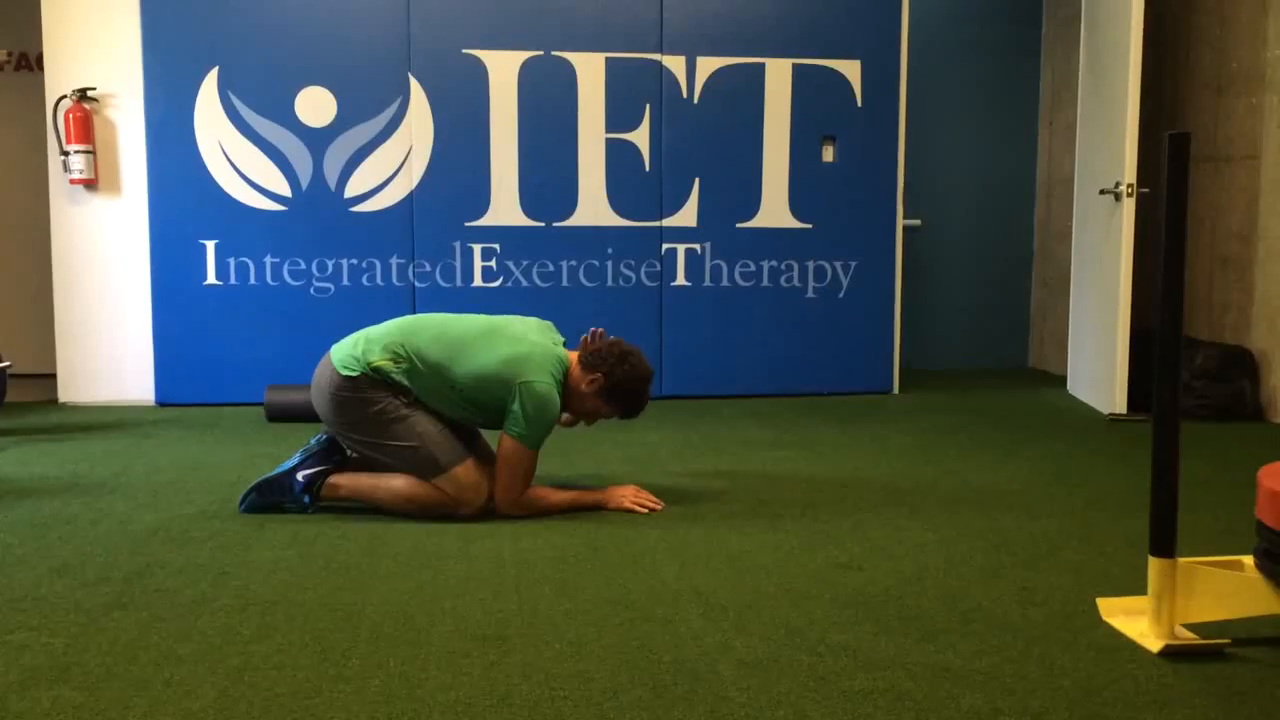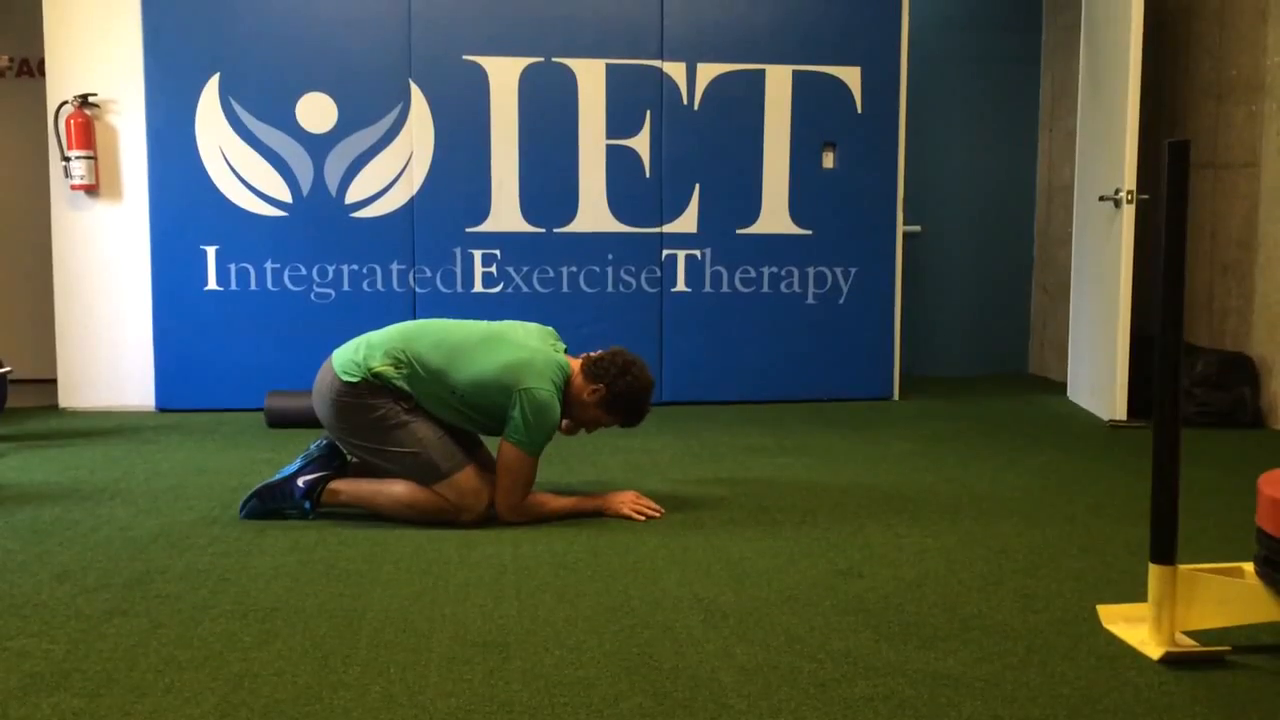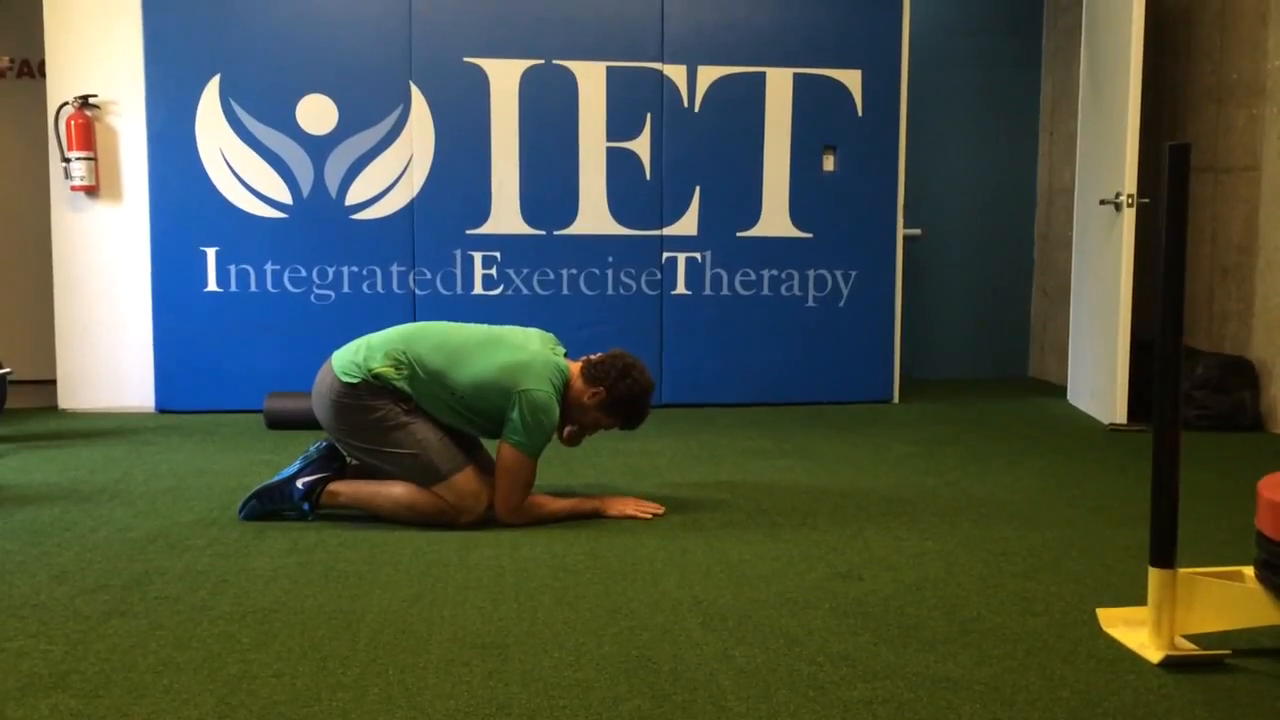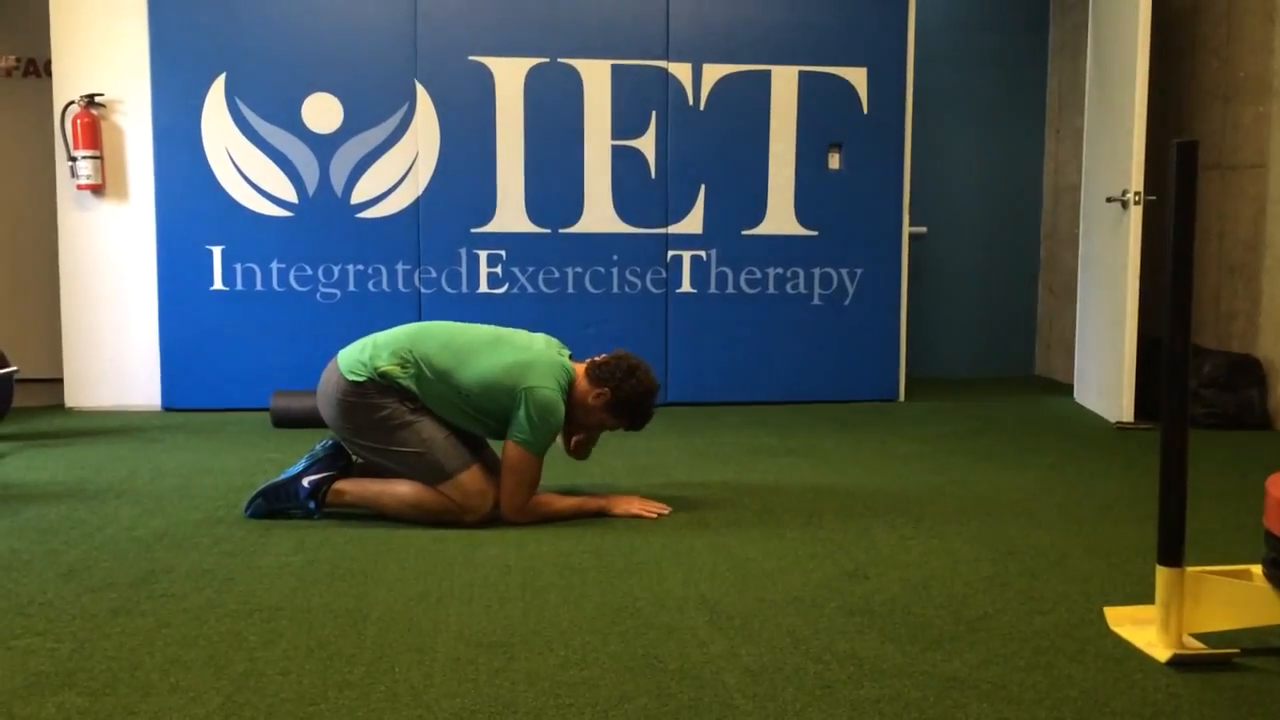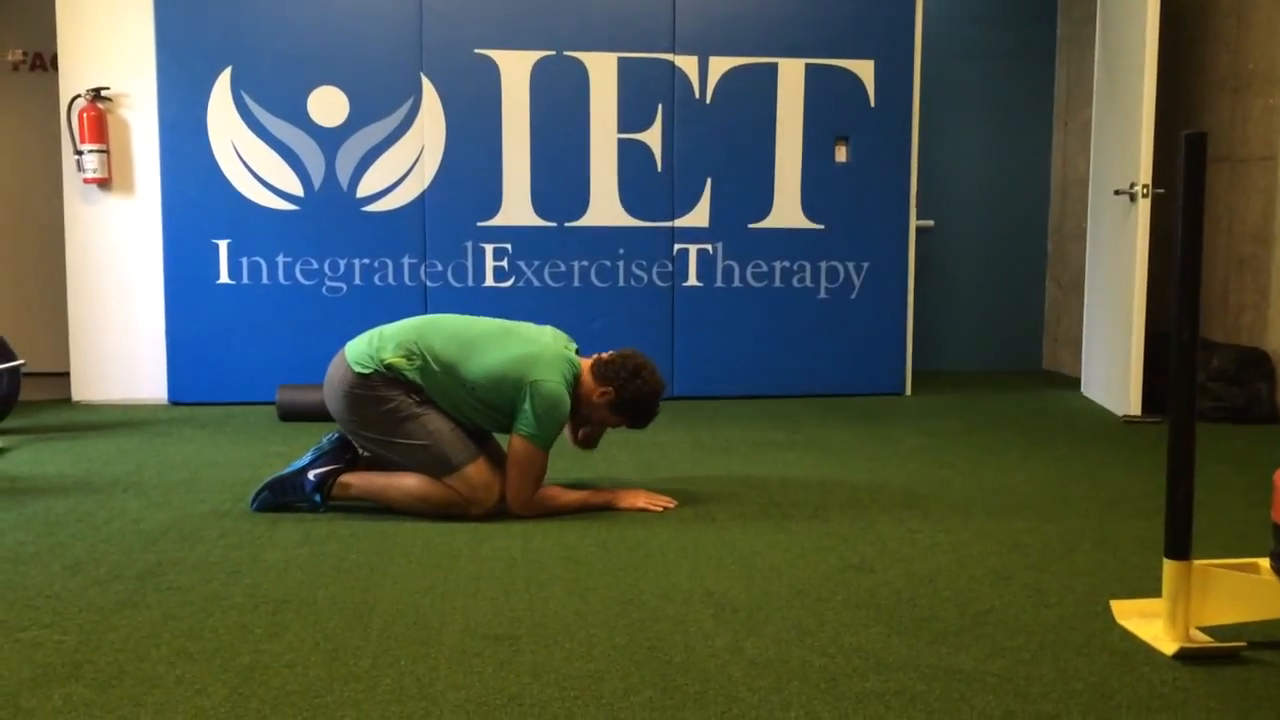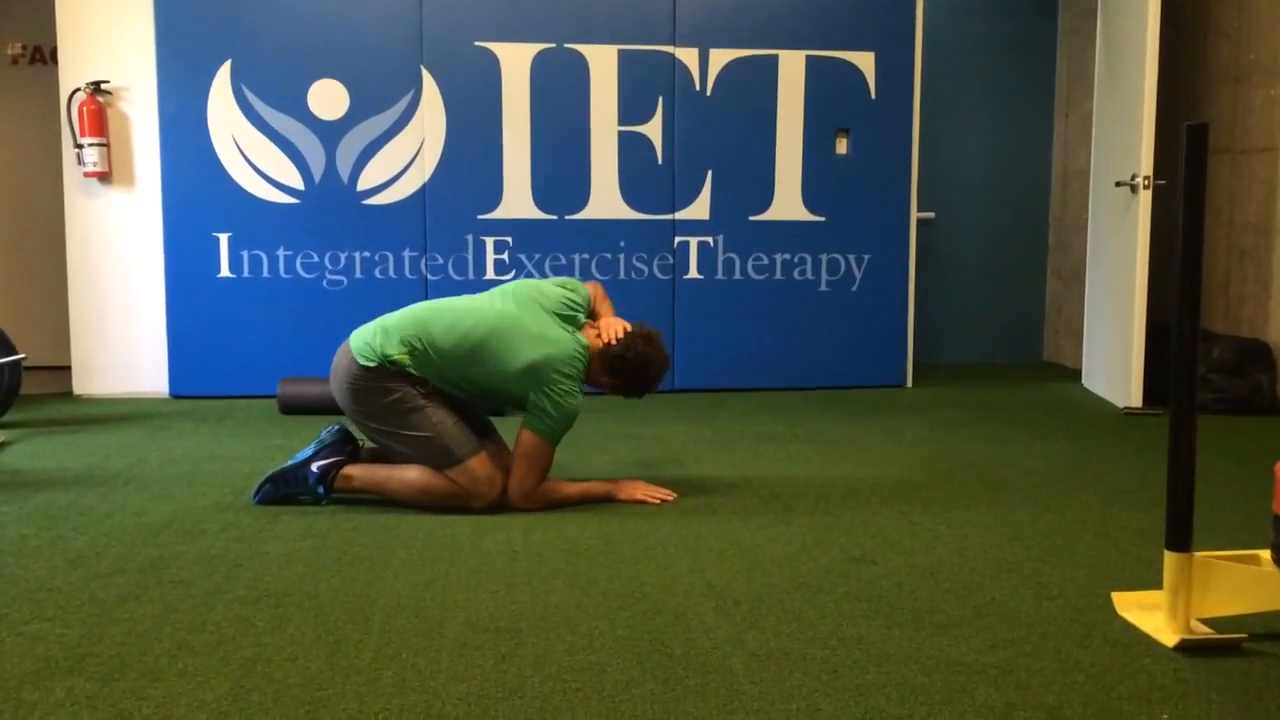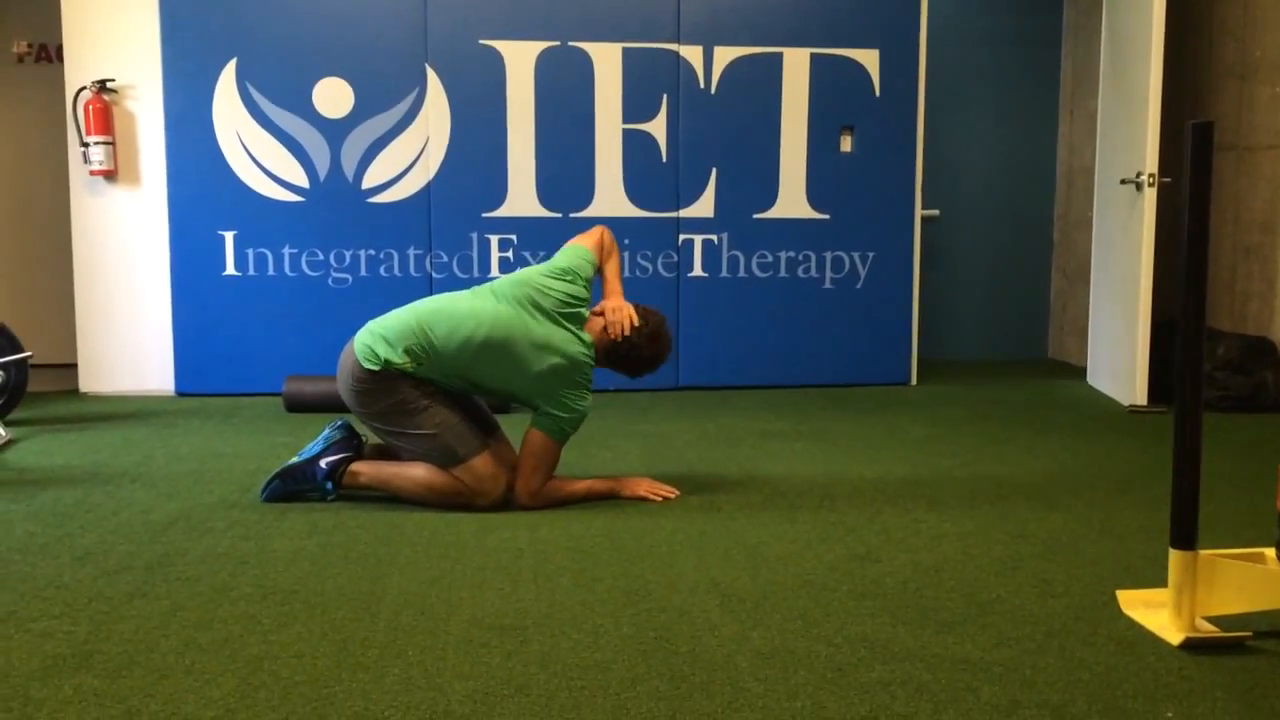
dt=0.4s
person 1, frame 1
left shoulder: (548, 335)
right shoulder: (539, 388)
left elbow: (552, 422)
right elbow: (511, 499)
left wrist: (588, 358)
right wrist: (601, 497)
left hip: (364, 366)
right hip: (354, 383)
left knee: (484, 471)
right knee: (470, 495)
left ankle: (345, 456)
right ankle: (316, 483)
person 1, frame 2
left shoulder: (549, 341)
right shoulder: (539, 394)
left elbow: (565, 423)
right elbow: (511, 506)
right wrist: (601, 503)
left hip: (364, 371)
right hip: (355, 388)
left knee: (483, 479)
right knee: (471, 501)
left ankle: (344, 461)
right ankle: (316, 489)
person 1, frame 3
left shoulder: (550, 348)
right shoulder: (537, 395)
left elbow: (567, 437)
right elbow: (510, 508)
left wrist: (578, 425)
right wrist: (600, 505)
left hip: (364, 372)
right hip: (354, 390)
left knee: (484, 481)
right knee: (469, 503)
left ankle: (342, 464)
right ankle: (317, 491)
person 1, frame 4
left shoulder: (555, 353)
right shoulder: (543, 395)
left elbow: (576, 450)
right elbow: (516, 507)
left wrist: (591, 424)
right wrist: (606, 504)
left hip: (368, 373)
right hip: (361, 389)
left knee: (489, 480)
right knee: (475, 502)
left ankle: (349, 463)
right ankle: (322, 489)
person 1, frame 5
left shoulder: (561, 347)
right shoulder: (548, 389)
left elbow: (584, 442)
right elbow: (521, 501)
left wrist: (597, 418)
right wrist: (612, 497)
left hip: (375, 366)
right hip: (366, 382)
left knee: (496, 472)
right knee: (481, 495)
left ankle: (353, 457)
right ankle: (329, 483)
person 1, frame 6
left shoulder: (566, 297)
right shoulder: (561, 385)
left elbow: (596, 292)
right elbow: (523, 494)
left wrist: (607, 318)
right wrist: (613, 489)
left hip: (378, 351)
right hip: (371, 372)
left knee: (497, 465)
right knee: (483, 488)
left ankle: (354, 451)
right ankle: (332, 474)
person 1, frame 7
left shoulder: (566, 286)
right shoulder: (570, 388)
left elbow: (601, 235)
right elbow: (528, 492)
left wrist: (614, 295)
right wrist: (617, 487)
left hip: (383, 345)
right hip: (377, 372)
left knee: (502, 465)
right knee: (489, 486)
left ankle: (357, 449)
right ankle: (339, 471)
